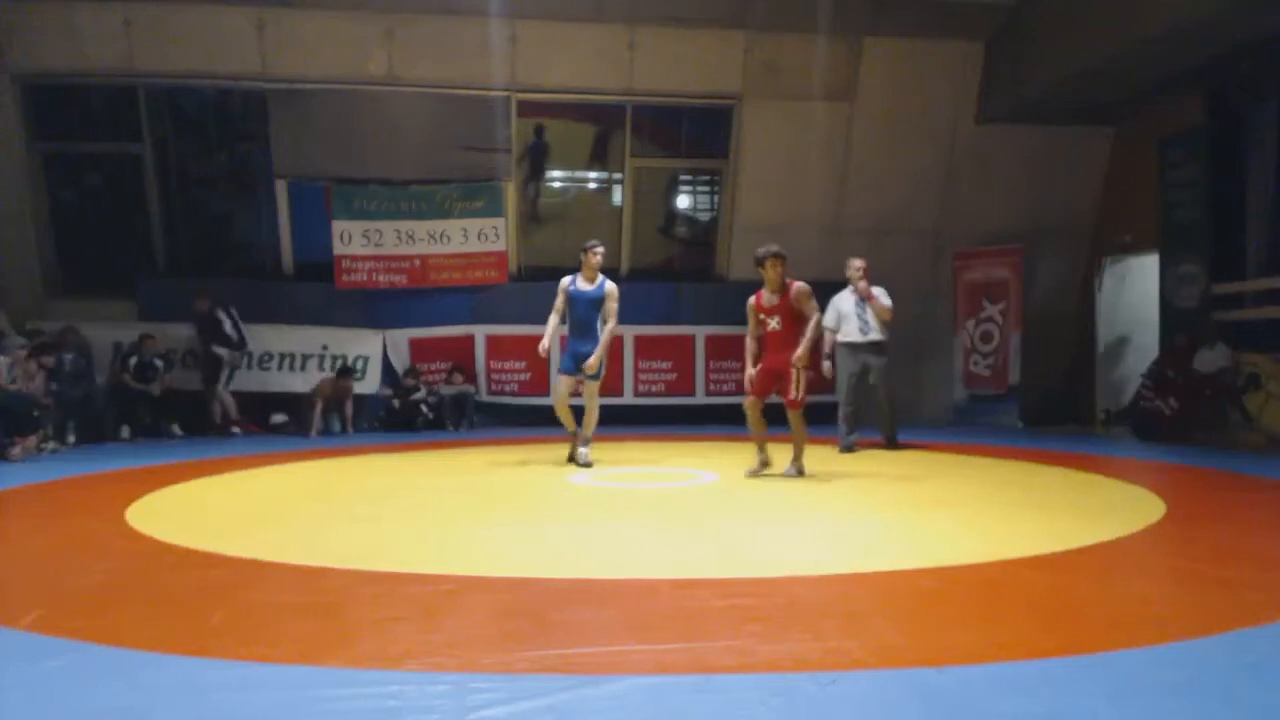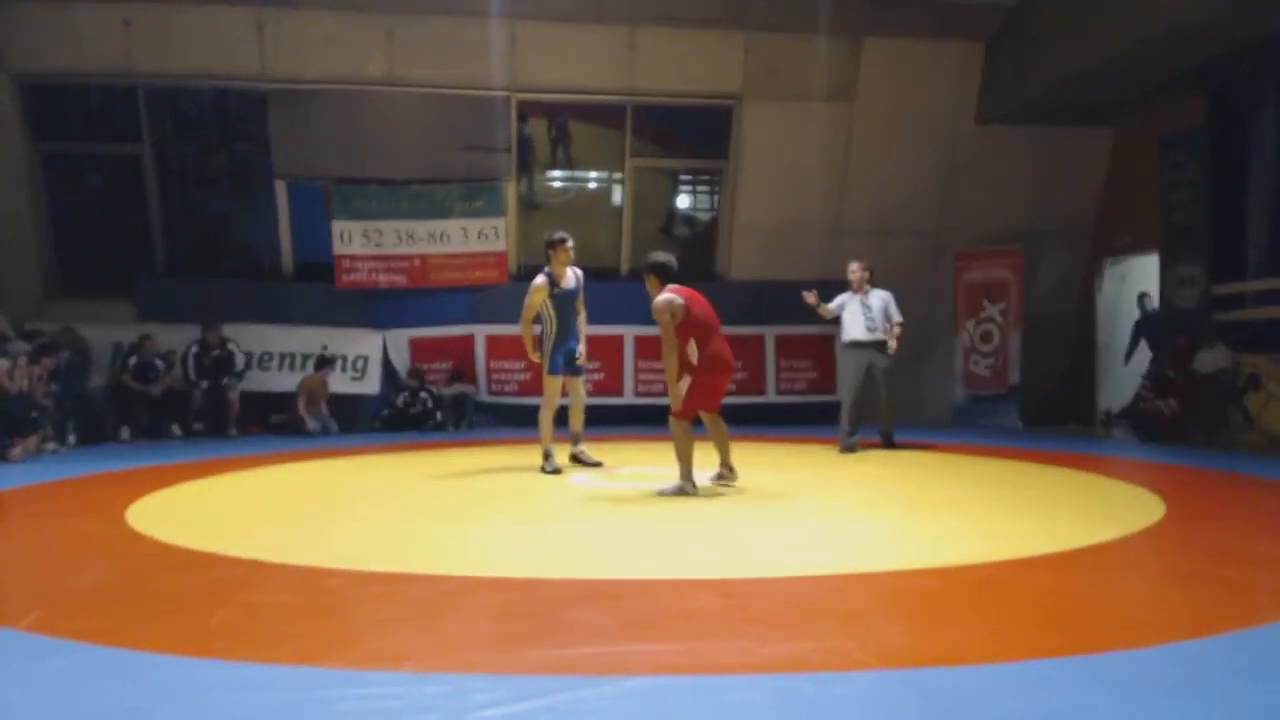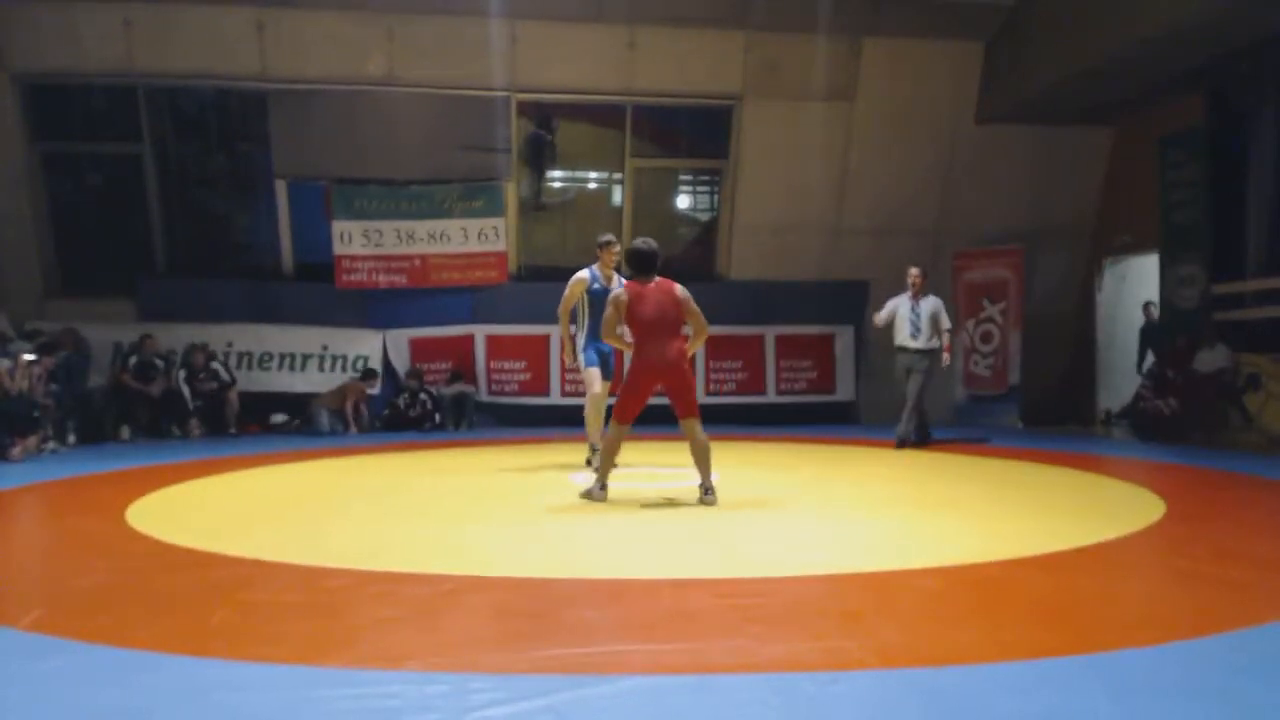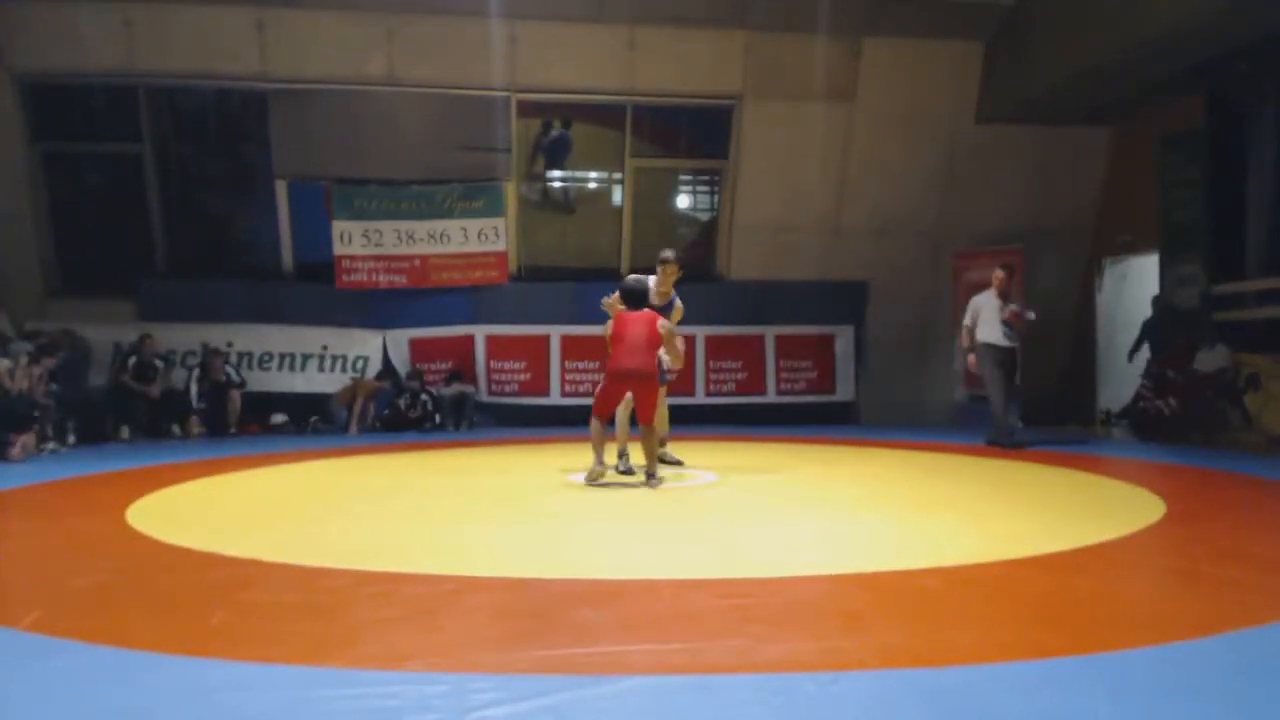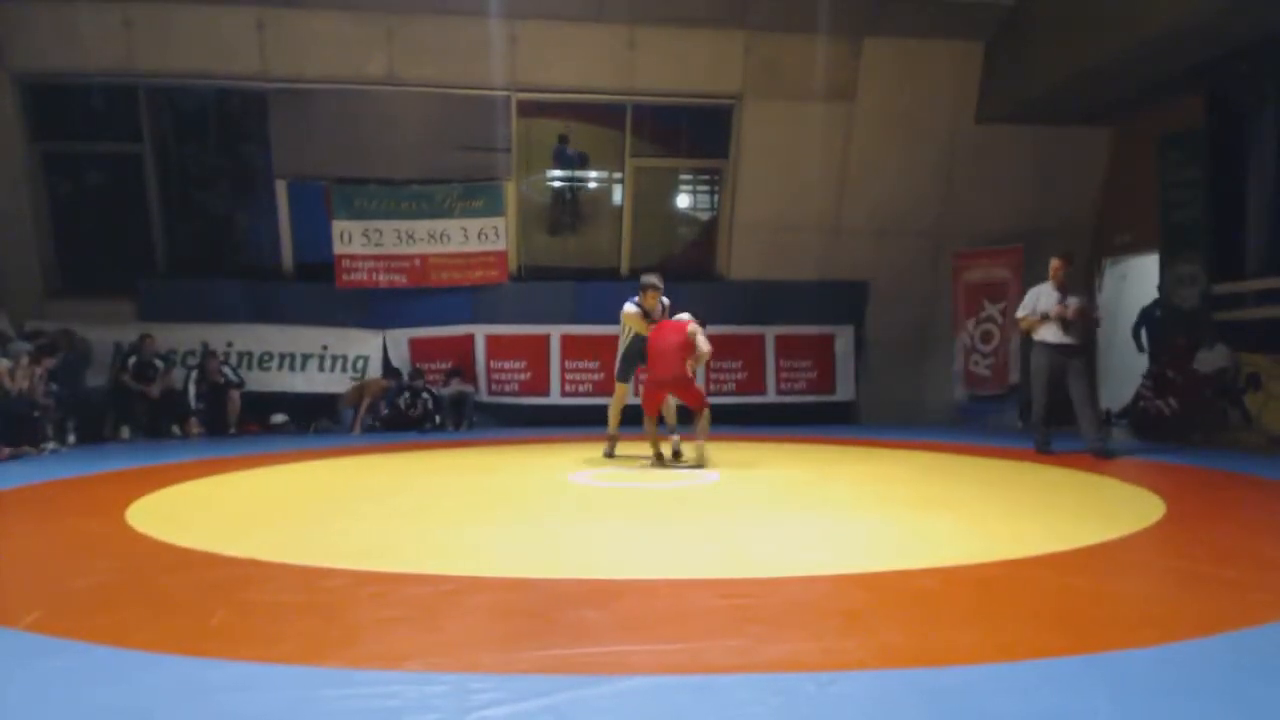
dt=1s
person 1, frame 1
left shoulder: (609, 287)
right shoulder: (567, 282)
left elbow: (611, 323)
right elbow: (556, 313)
left wrist: (598, 354)
right wrist: (546, 338)
left hip: (593, 348)
right hip: (571, 346)
left knee: (591, 400)
right knee: (559, 399)
left ankle: (583, 450)
right ankle: (575, 436)
person 1, frame 2
left shoulder: (577, 274)
right shoulder: (541, 283)
right elbow: (526, 320)
left wrist: (582, 342)
right wrist: (530, 350)
left hip: (572, 342)
right hip: (553, 343)
left knee: (579, 397)
right knee: (551, 400)
left ankle: (577, 450)
right ankle: (547, 457)
person 1, frame 3
left shoulder: (622, 285)
right shoulder: (583, 278)
right elbow: (563, 310)
right wrist: (567, 344)
left hip: (608, 345)
right hip: (587, 343)
left knee: (602, 400)
right knee: (594, 392)
left ankle: (594, 454)
right ankle: (594, 449)
person 1, frame 4
left shoulder: (676, 305)
right elbow: (612, 306)
right wrist: (613, 308)
left knee: (661, 402)
right knee: (626, 399)
left ankle: (662, 450)
right ankle: (622, 457)
person 1, frame 5
left shoulder: (665, 304)
right shoulder: (630, 310)
right elbow: (651, 333)
right hip: (629, 351)
right knee: (620, 397)
left ankle: (675, 438)
right ankle: (611, 439)
person 2, frame 1
left shoulder: (799, 290)
right shoulder: (754, 301)
left elbow: (814, 317)
right elbow: (752, 336)
left wrist: (805, 346)
right wrist: (749, 366)
left hip: (794, 360)
right hip: (769, 360)
left knee: (793, 411)
right knee: (750, 404)
left ankle: (797, 462)
right ankle: (762, 456)
person 2, frame 2
left shoulder: (662, 302)
right shoulder: (687, 295)
left elbow: (670, 346)
left wrist: (672, 387)
right wrist: (679, 381)
left hip: (702, 364)
right hip: (723, 360)
left knee: (678, 419)
right knee: (709, 413)
left ankle: (686, 482)
right ankle: (726, 468)
person 2, frame 3
left shoulder: (620, 295)
right shoulder: (678, 290)
left elbow: (607, 334)
right elbow: (702, 329)
left hip: (644, 365)
right hip: (676, 363)
left knee: (619, 422)
right knee: (692, 424)
left ankle: (600, 485)
right ankle: (707, 487)
person 2, frame 4
left shoulder: (612, 322)
right shoulder: (662, 322)
right elbow: (677, 361)
right wrist: (679, 347)
left hip: (617, 371)
right hip: (647, 374)
left knee: (598, 416)
right knee: (647, 424)
left ankle: (598, 462)
right ankle: (652, 473)
person 2, frame 5
left shoulder: (655, 329)
right shoulder: (692, 327)
right elbow: (704, 352)
right wrist: (696, 362)
left hip: (655, 378)
right hip: (680, 377)
left knee: (650, 413)
right knee: (703, 408)
left ankle: (657, 455)
right ankle: (700, 451)
person 3, frame 1
left shoulder: (878, 292)
right shoulder: (838, 299)
left elbow: (887, 316)
right elbow: (830, 330)
left wrist: (869, 296)
right wrist: (827, 356)
left hip: (875, 350)
right hip: (849, 351)
left knee: (884, 396)
right knee: (846, 398)
left ankle: (890, 437)
right ankle: (846, 441)
person 3, frame 2
left shoulder: (884, 296)
right shoulder: (845, 298)
left elbow: (897, 323)
right elbow: (829, 312)
left wrist: (894, 338)
right wrist: (817, 305)
left hip: (879, 350)
right hip: (853, 350)
left knee: (884, 396)
right knee: (850, 396)
left ankle: (887, 437)
right ankle: (848, 440)
person 3, frame 3
left shoulder: (935, 303)
right shoulder: (897, 302)
left elbow: (945, 329)
right elbow: (882, 318)
left wrist: (946, 350)
right wrist: (878, 320)
left hip: (924, 355)
right hip: (904, 355)
left knee: (914, 395)
right knee: (913, 398)
left ankle: (903, 434)
right ankle: (922, 433)
person 3, frame 4
left shoulder: (1016, 303)
right shoulder: (979, 300)
right elbow: (967, 327)
left wrist: (1015, 317)
right wrist: (969, 351)
left hip: (1010, 353)
right hip: (988, 350)
left knee: (1005, 396)
right knee: (998, 393)
left ankle: (996, 436)
right ankle: (1006, 435)
person 3, frame 5
left shoulder: (1078, 297)
right shoulder: (1036, 293)
left elbow: (1091, 323)
right elbow: (1023, 324)
left wrist: (1078, 316)
right wrist: (1046, 315)
left hip: (1073, 351)
right hip: (1044, 351)
left knee: (1083, 397)
right knee: (1040, 400)
left ankle: (1096, 444)
right ankle: (1041, 442)
